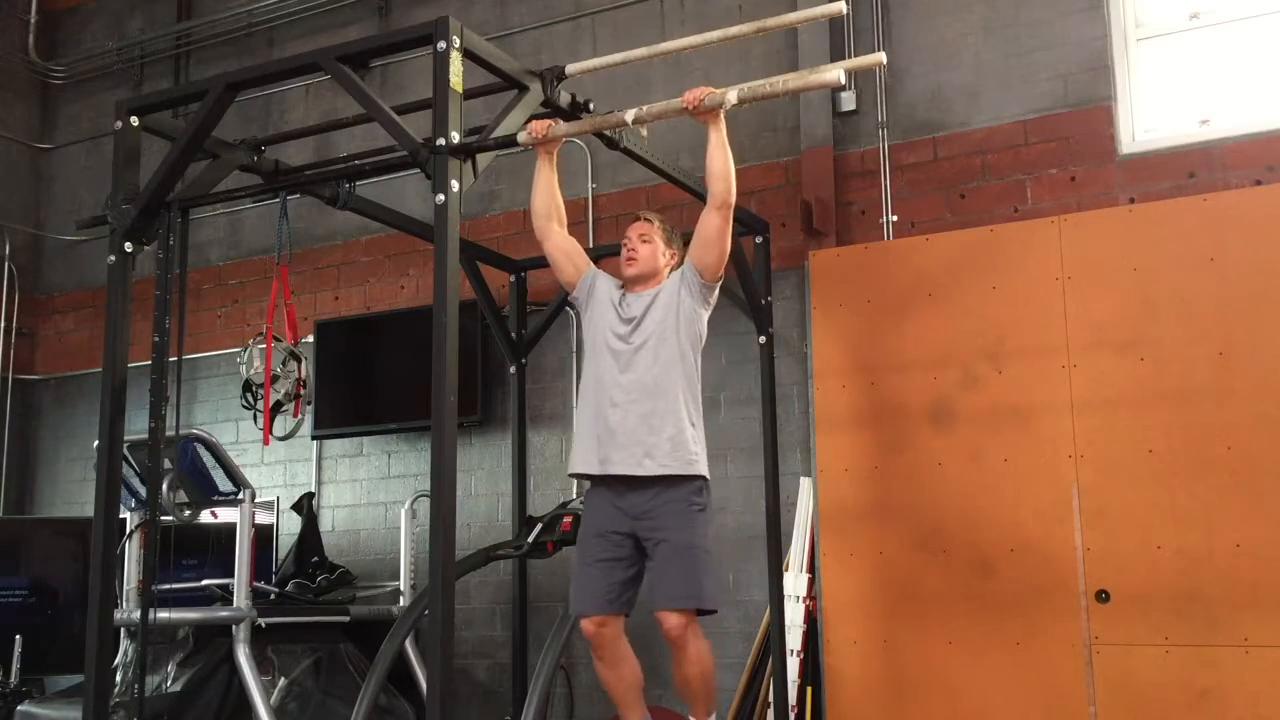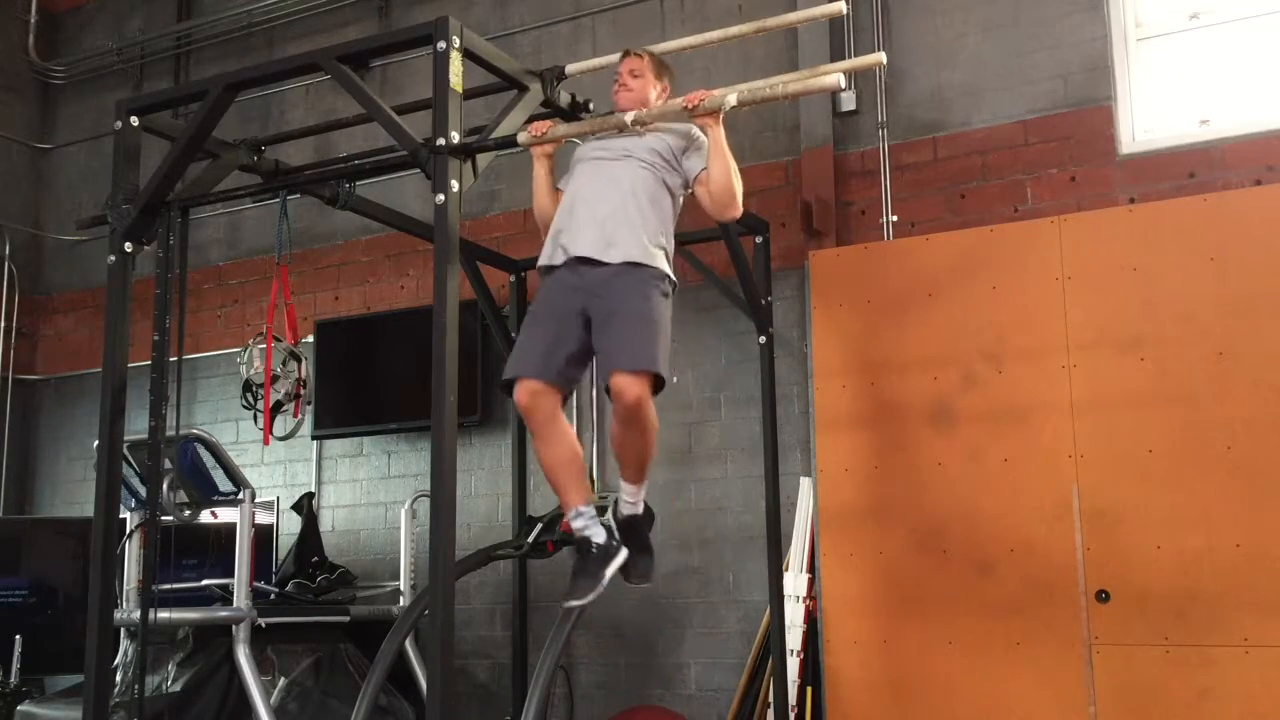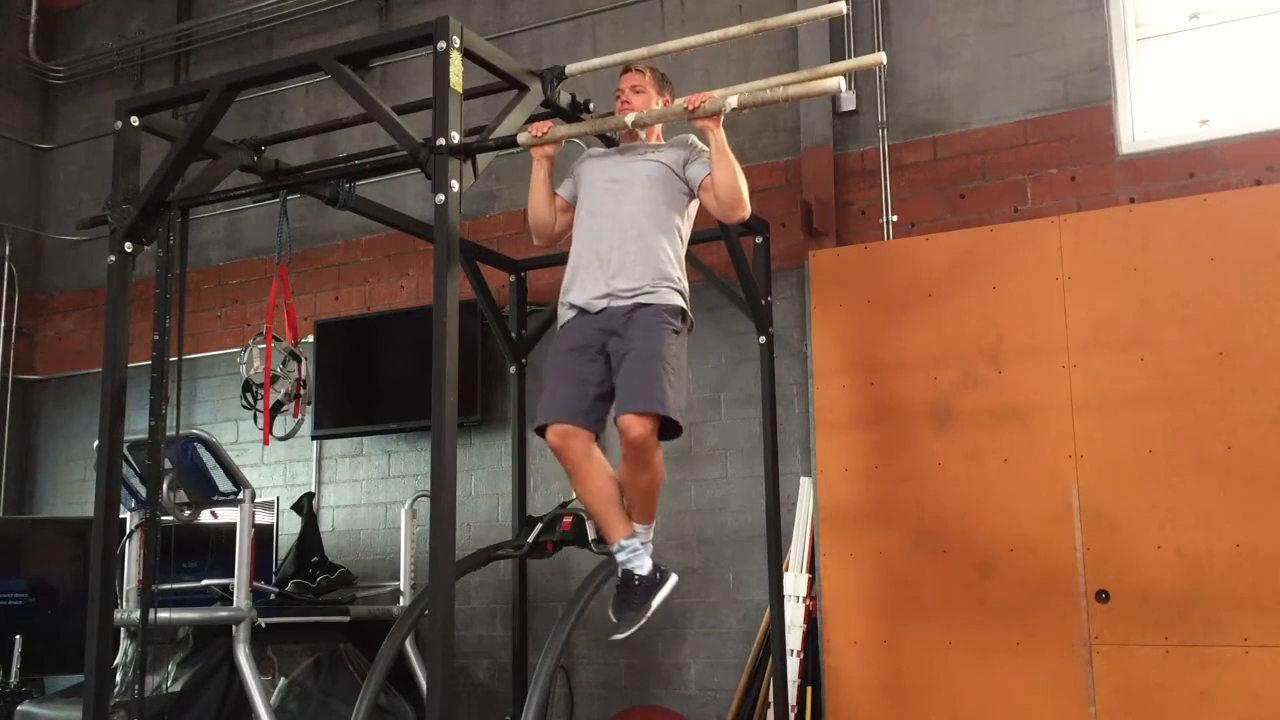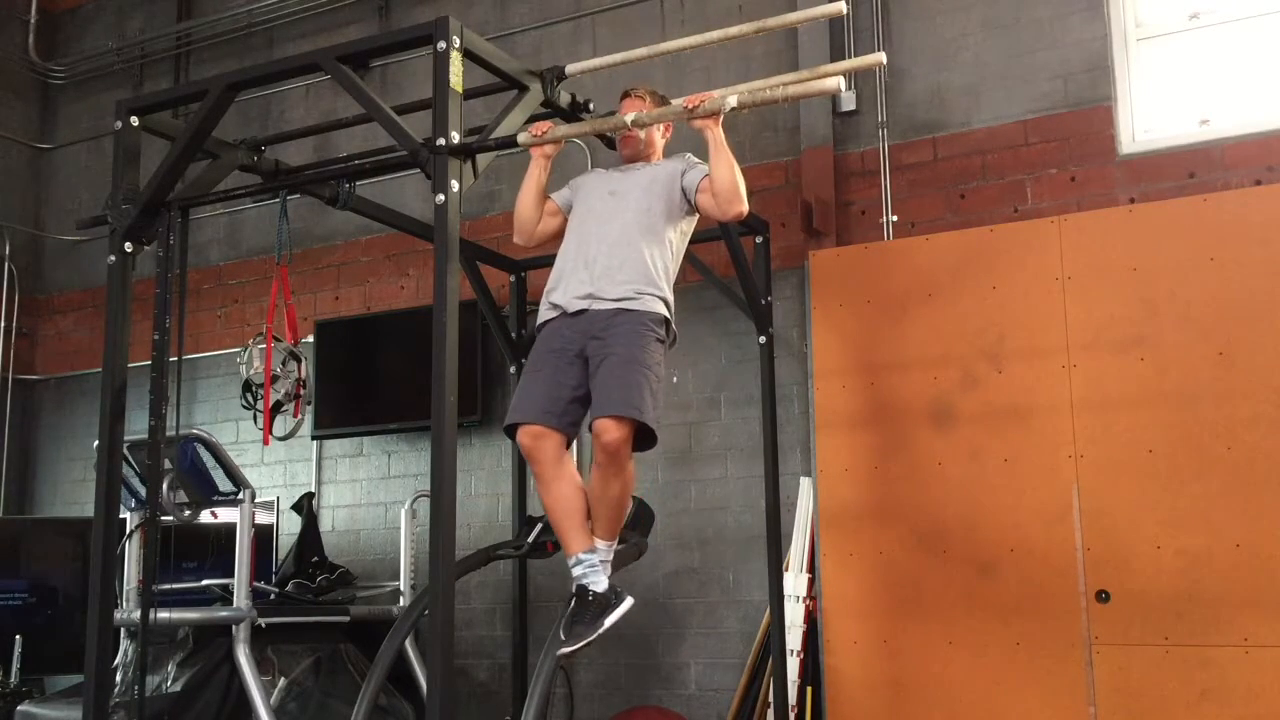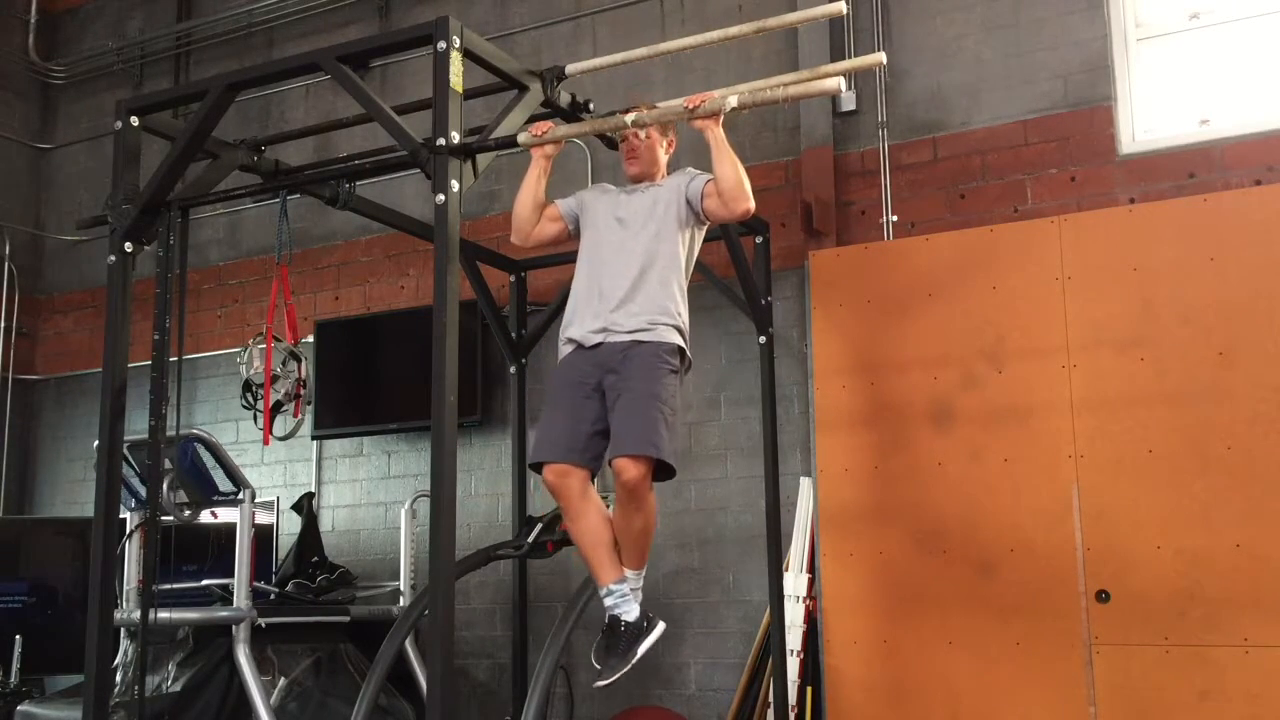
dt=1s
person 1, frame 1
left shoulder: (687, 294)
right shoulder: (595, 297)
left elbow: (720, 205)
right elbow: (548, 226)
left wrist: (714, 124)
right wrist: (546, 156)
left hip: (673, 483)
right hip: (607, 487)
left knee: (677, 623)
right knee: (597, 625)
person 1, frame 2
left shoulder: (681, 138)
right shoulder: (587, 147)
left elbow: (727, 207)
right elbow: (550, 223)
left wrist: (713, 128)
right wrist: (541, 160)
left hip: (635, 271)
right hip: (565, 273)
left knee: (629, 390)
right knee: (532, 393)
left ankle: (630, 516)
right ankle: (592, 533)
person 1, frame 3
left shoulder: (684, 152)
right shoulder: (589, 162)
left elbow: (735, 208)
right elbow: (544, 231)
left wrist: (714, 131)
right wrist: (541, 161)
left hip: (650, 305)
right hip: (581, 310)
left knee: (637, 427)
right knee: (565, 435)
left ankle: (641, 548)
right ankle: (637, 565)
person 1, frame 4
left shoulder: (680, 171)
right shoulder: (587, 181)
left elbow: (732, 206)
right elbow: (526, 232)
left wrist: (712, 131)
right wrist: (540, 160)
left hip: (633, 313)
right hip: (563, 317)
left knee: (612, 433)
right knee: (536, 437)
left ankle: (599, 569)
right ankle: (592, 583)
person 1, frame 5
left shoulder: (686, 187)
right shoulder: (592, 199)
left elbow: (739, 204)
right elbow: (523, 233)
left wrist: (712, 131)
right wrist: (541, 160)
left hip: (649, 343)
right hip: (581, 348)
left knee: (631, 469)
right knee: (561, 473)
left ankle: (630, 595)
right ankle: (624, 611)
